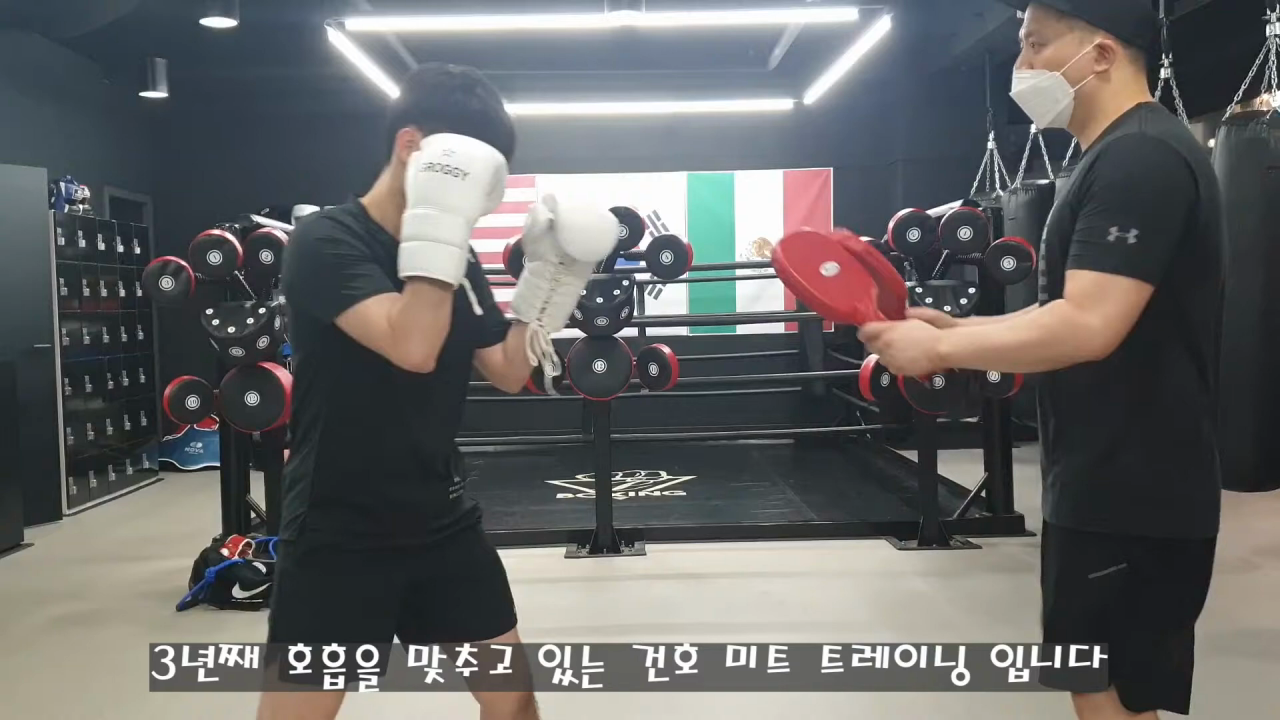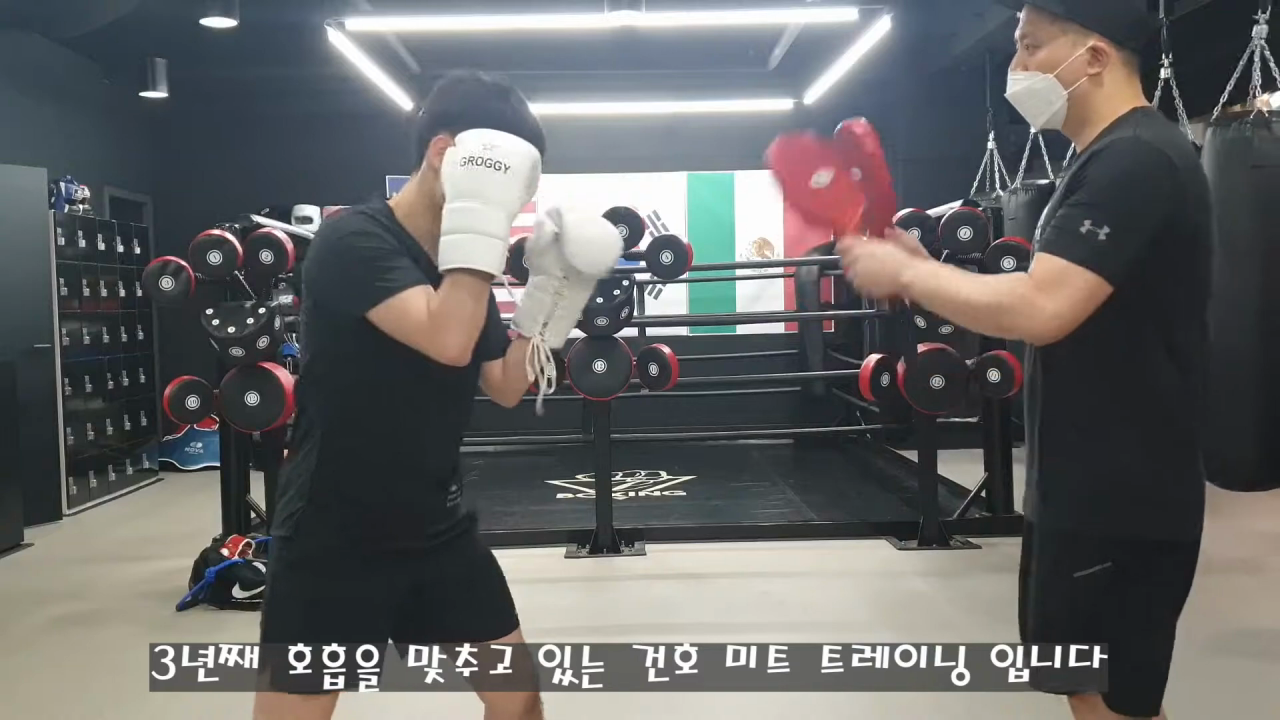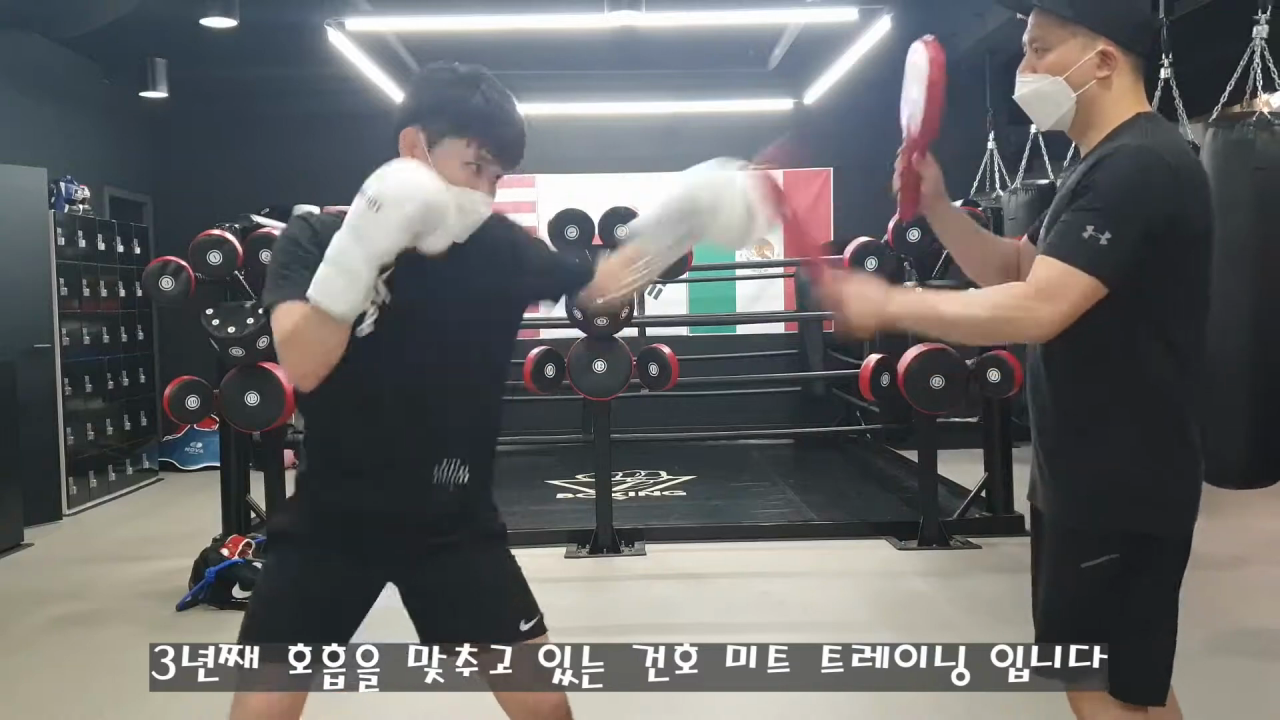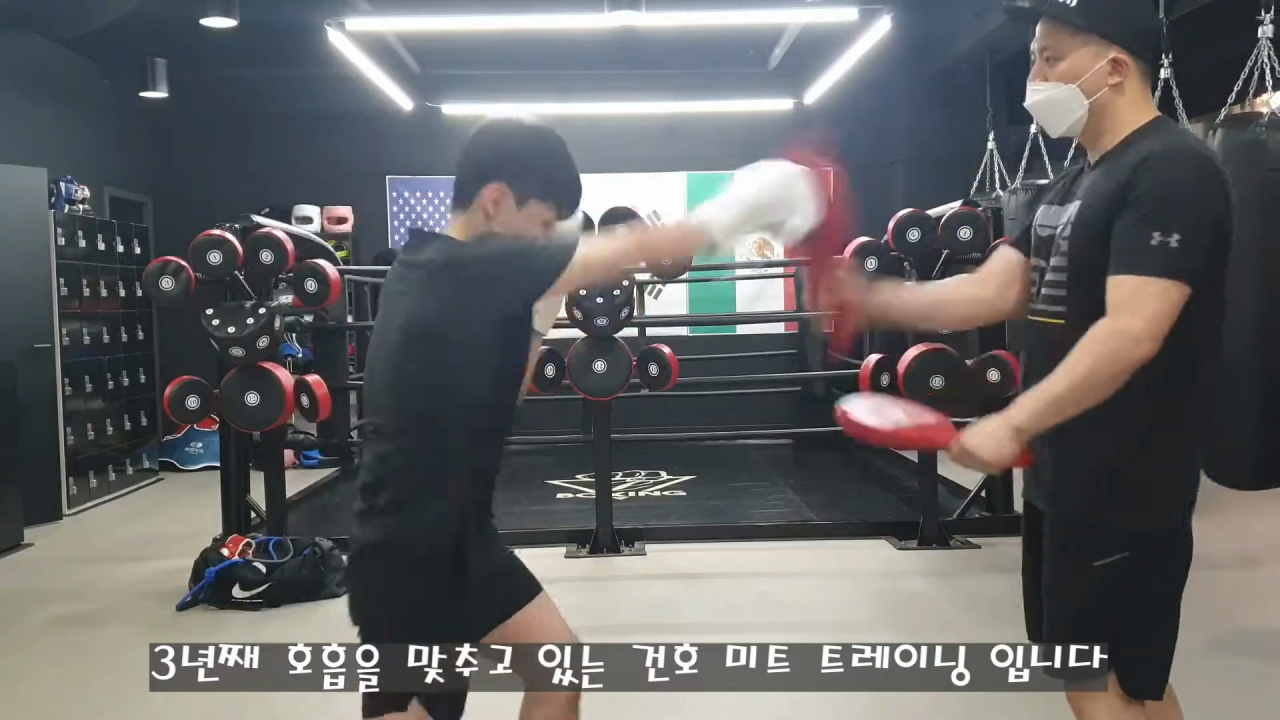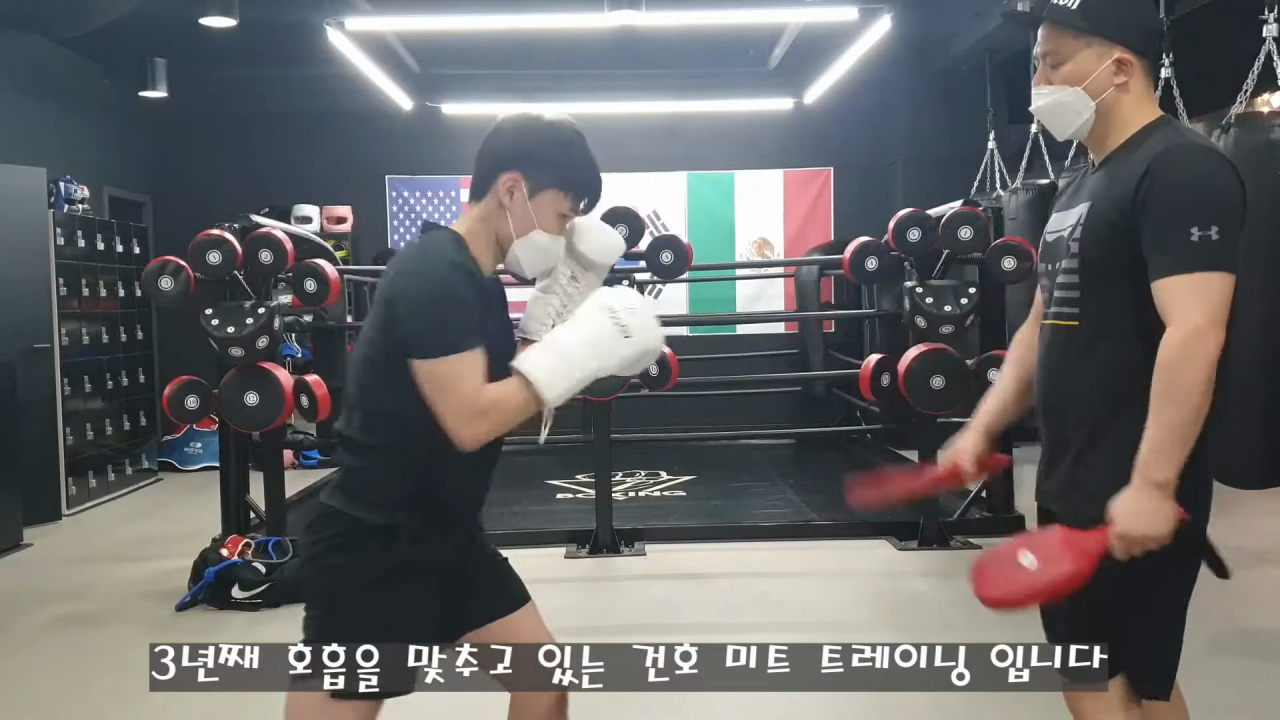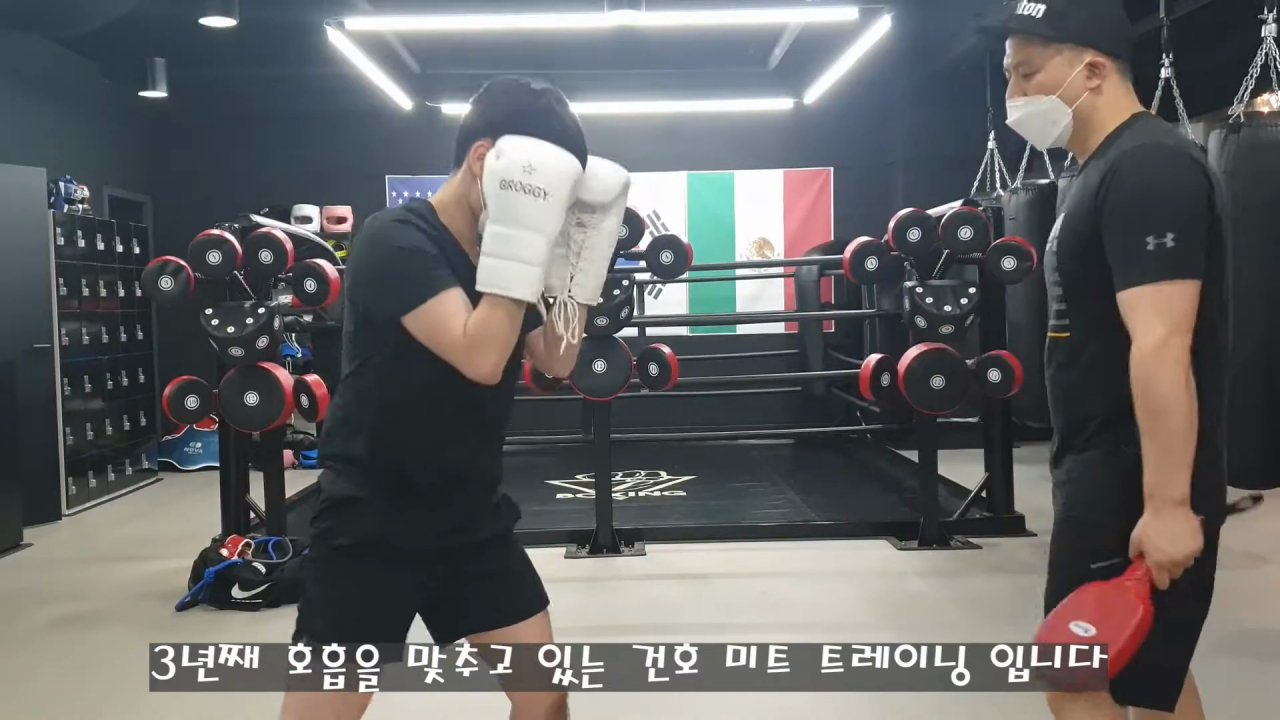
dt=0.3s
person 1, frame 1
left shoulder: (1143, 159)
right shoulder: (1119, 159)
left elbow: (1089, 326)
left wrist: (938, 348)
right wrist: (963, 330)
left hip: (1134, 489)
right hip: (1103, 482)
person 1, frame 2
left shoulder: (1134, 161)
right shoulder: (1110, 161)
left elbow: (1041, 310)
right elbow: (1055, 302)
left wrist: (899, 276)
right wrist: (930, 272)
left hip: (1121, 489)
right hip: (1088, 480)
person 1, frame 3
left shoulder: (1141, 166)
right shoulder: (1101, 166)
left elbow: (1035, 311)
right elbow: (1011, 276)
left wrist: (886, 303)
right wrist: (934, 203)
left hip: (1125, 482)
right hip: (1083, 474)
person 1, frame 4
left shoulder: (1170, 172)
right shoulder: (1075, 179)
left elbow: (1131, 332)
right elbow: (991, 293)
left wrist: (1014, 423)
right wrist: (877, 299)
left hip: (1124, 484)
right hip: (1064, 473)
person 1, frame 5
left shoulder: (1181, 170)
right shoulder: (1086, 182)
left elbow: (1196, 336)
left wrist: (1153, 484)
right wrist: (982, 428)
left hip: (1132, 489)
right hip: (1079, 479)
person 1, frame 6
left shoulder: (1149, 168)
right shoulder: (1104, 174)
left elbow: (1162, 346)
left wrist: (1168, 502)
left hip: (1129, 488)
right hip: (1109, 476)
person 2, frame 1
left shoulder: (454, 259)
right shoulder: (326, 240)
left elbow: (509, 372)
right elbow: (413, 347)
left wrist: (552, 274)
right wrist: (442, 221)
left hip: (440, 520)
right hip: (339, 533)
person 2, frame 2
left shoulder: (458, 256)
right shoulder: (351, 239)
left elbow: (506, 386)
right elbow: (448, 340)
left wrist: (557, 286)
right wrist: (482, 217)
left hip: (435, 528)
right hip: (333, 537)
person 2, frame 3
left shoulder: (494, 246)
right shoulder: (310, 239)
left elbow: (604, 285)
right elbow: (300, 367)
left wrist: (682, 226)
right wrist: (360, 249)
left hip: (454, 522)
right hip: (328, 523)
person 2, frame 4
left shoulder: (424, 265)
right shoulder: (471, 269)
left elbow: (505, 387)
right elbow: (630, 252)
left wrist: (540, 306)
right wrist: (733, 210)
left hip: (436, 535)
right hip: (403, 558)
person 2, frame 5
left shoulder: (480, 278)
right shoulder: (432, 274)
left elbow: (513, 388)
right elbow: (470, 422)
left wrist: (580, 305)
right wrist: (581, 349)
left hip: (446, 537)
right hip: (369, 549)
person 2, frame 6
left shoulder: (494, 249)
right shoulder: (395, 239)
left elbow: (556, 361)
right elbow: (480, 358)
left wrist: (586, 241)
right wrist: (523, 232)
left hip: (471, 519)
right hip: (369, 526)
